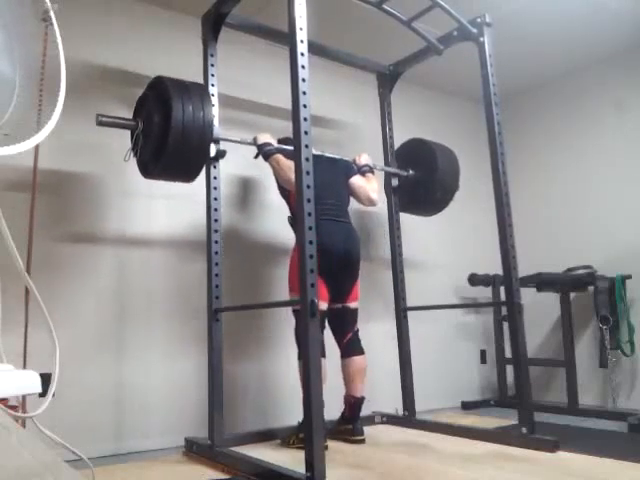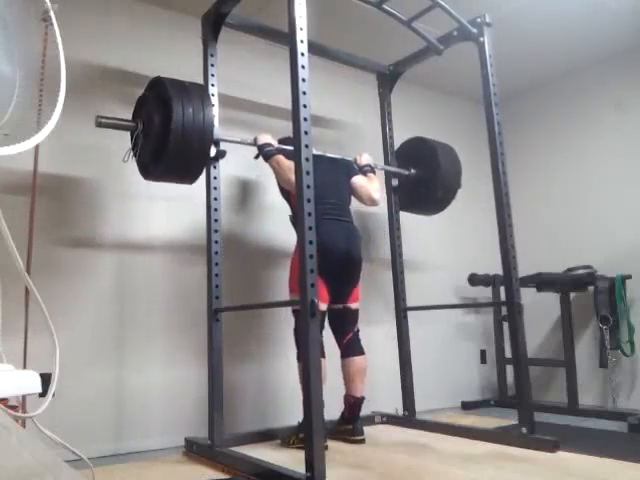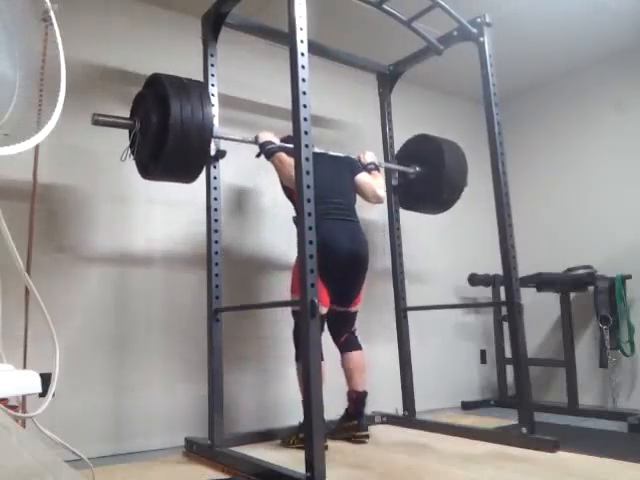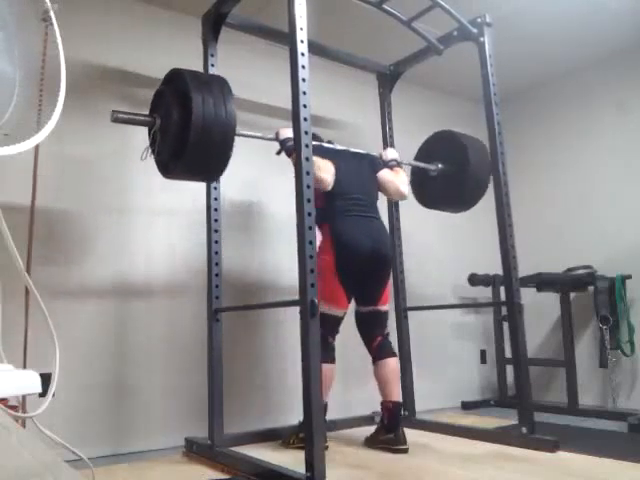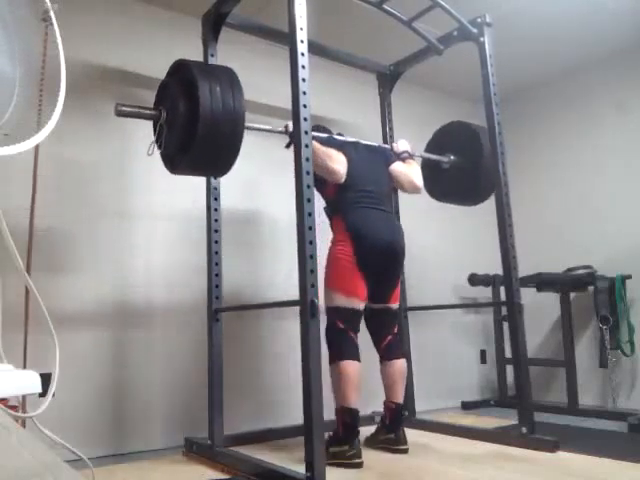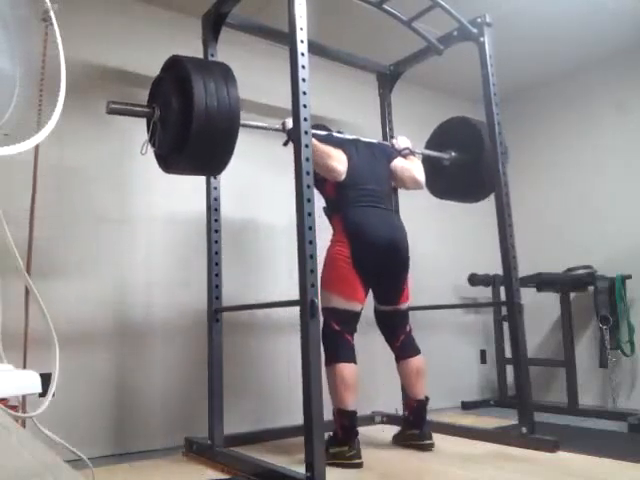
dt=0.4s
person 1, frame 1
left shoulder: (288, 161)
right shoulder: (341, 165)
left elbow: (294, 180)
right elbow: (371, 197)
left wrist: (268, 148)
right wrist: (366, 168)
left hip: (318, 242)
right hip: (349, 242)
right knee: (348, 333)
right ankle: (352, 421)
person 1, frame 2
left shoulder: (287, 158)
right shoulder: (342, 164)
left elbow: (295, 181)
right elbow: (373, 196)
left wrist: (268, 149)
right wrist: (367, 167)
left hip: (319, 242)
right hip: (351, 242)
right knee: (348, 333)
right ankle: (352, 421)
person 1, frame 3
left shoulder: (290, 156)
right shoulder: (346, 162)
left elbow: (298, 180)
right elbow: (378, 194)
left wrist: (270, 147)
right wrist: (371, 165)
left hip: (323, 243)
right hip: (356, 243)
right knee: (344, 331)
right ankle: (356, 417)
person 1, frame 4
left shoulder: (313, 152)
right shoulder: (367, 158)
left elbow: (323, 179)
right elbow: (401, 191)
left wrist: (289, 144)
right wrist: (392, 162)
left hip: (343, 243)
right hip: (379, 241)
left knee: (321, 335)
right knee: (377, 335)
right ankle: (392, 427)
person 1, frame 5
left shoulder: (321, 143)
right shoulder: (379, 150)
left elbow: (336, 169)
right elbow: (415, 183)
right wrist: (405, 153)
left hip: (357, 236)
right hip: (392, 235)
left knee: (342, 335)
right knee: (387, 333)
left ankle: (347, 440)
right ankle: (393, 428)
person 1, frame 6
left shoulder: (321, 142)
right shoulder: (378, 148)
left elbow: (336, 169)
right elbow: (417, 179)
left wrist: (297, 134)
right wrist: (405, 150)
left hip: (357, 235)
right hip: (394, 234)
left knee: (338, 334)
right knee: (399, 332)
left ankle: (346, 440)
right ankle: (418, 426)
